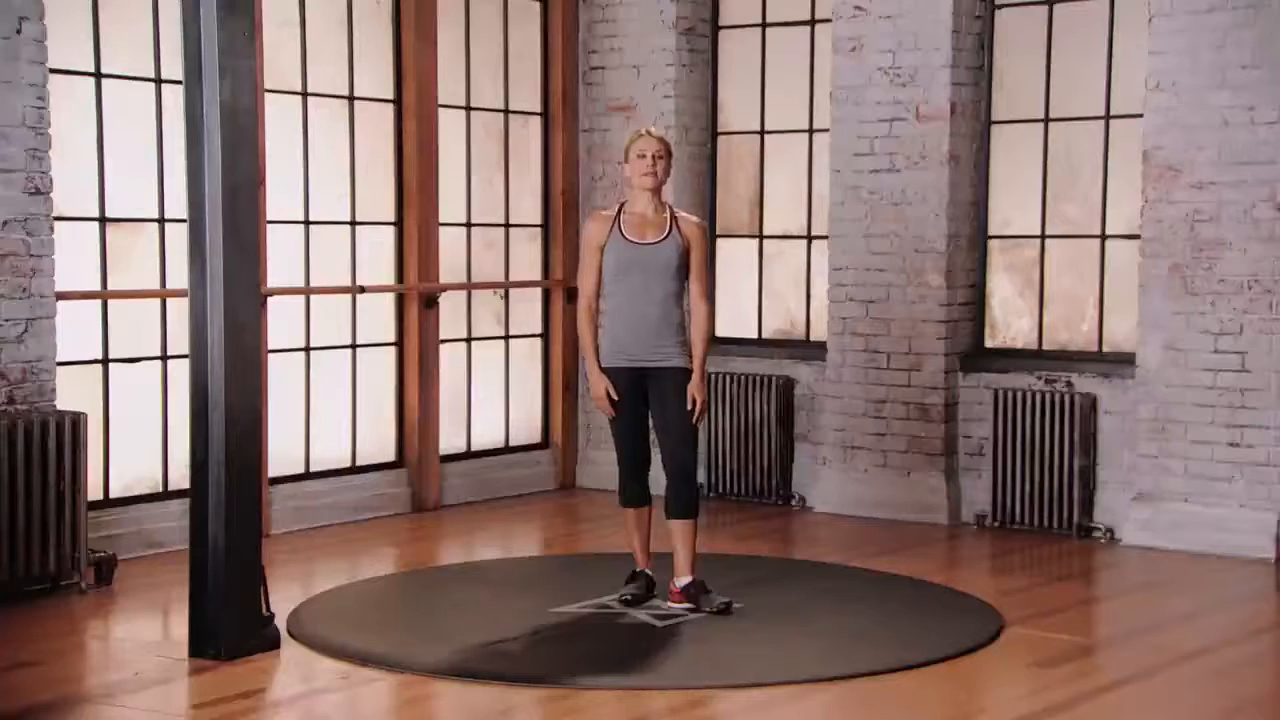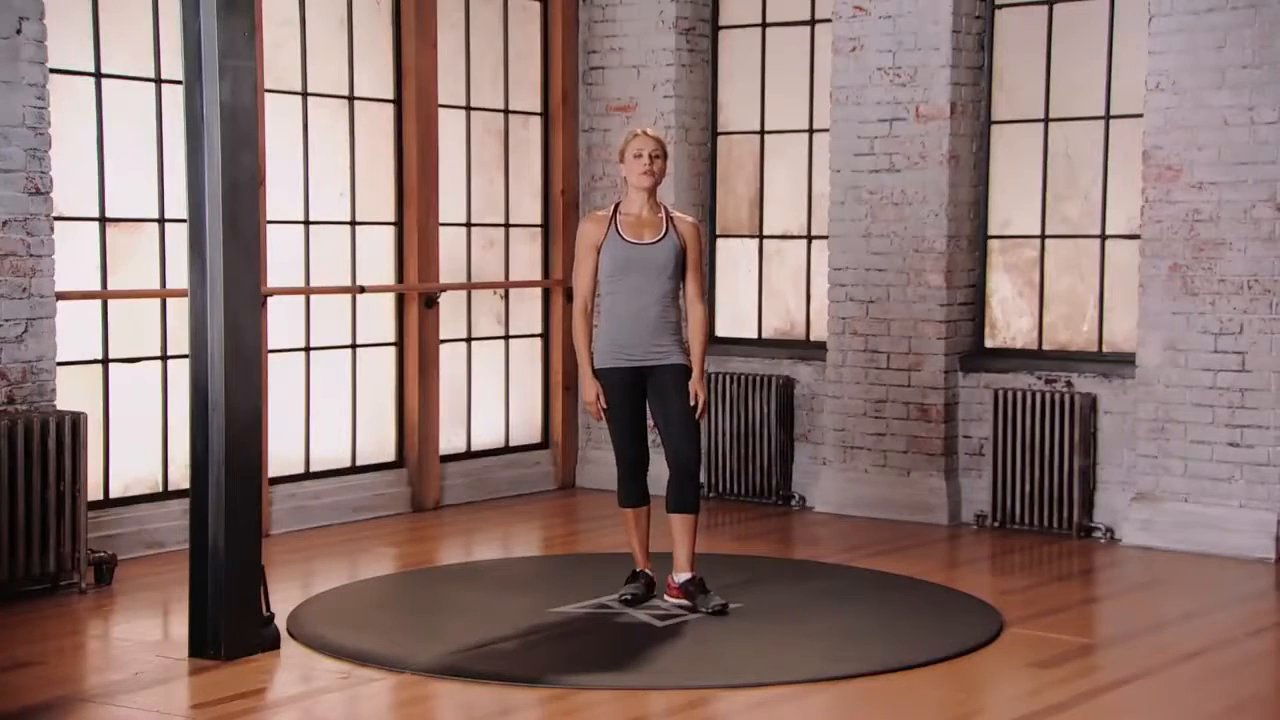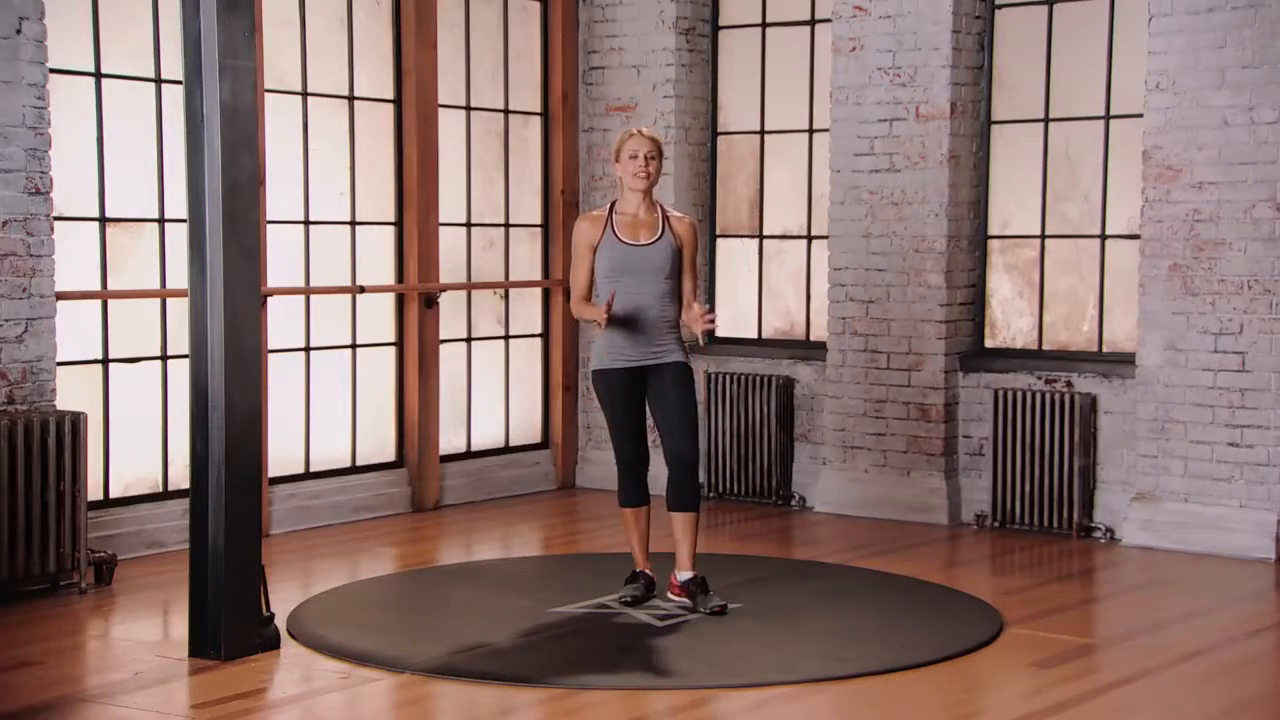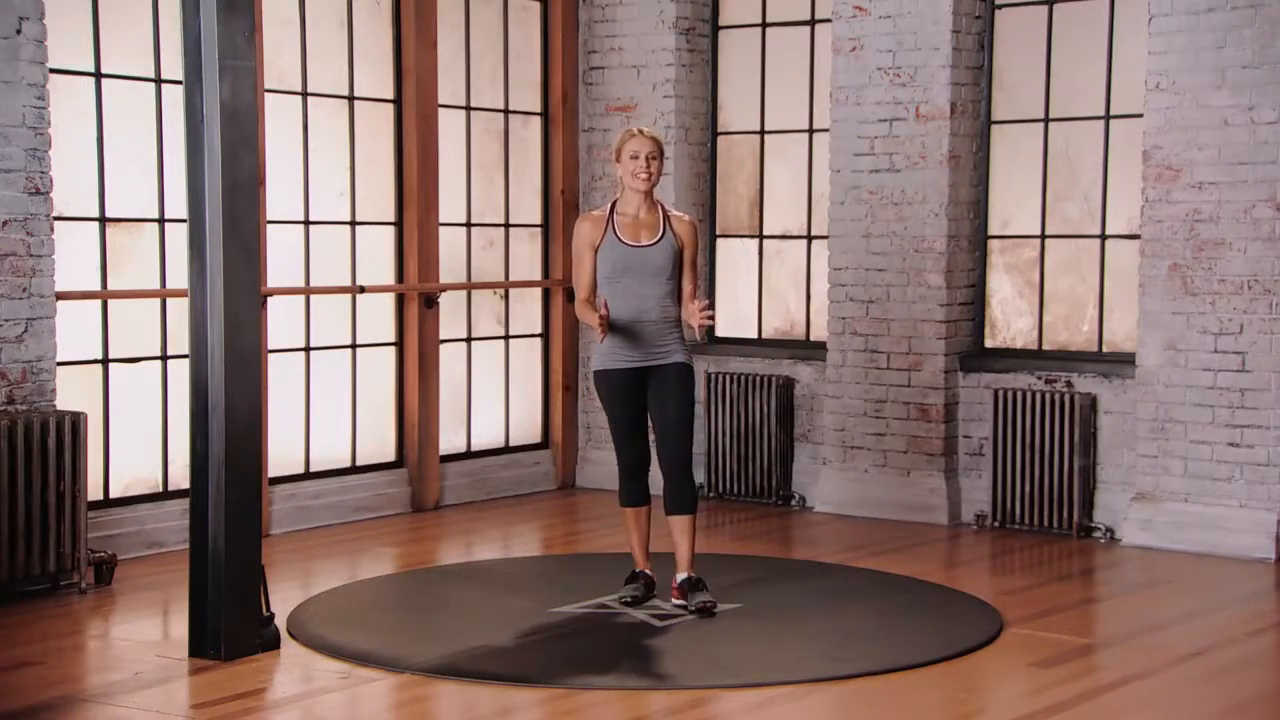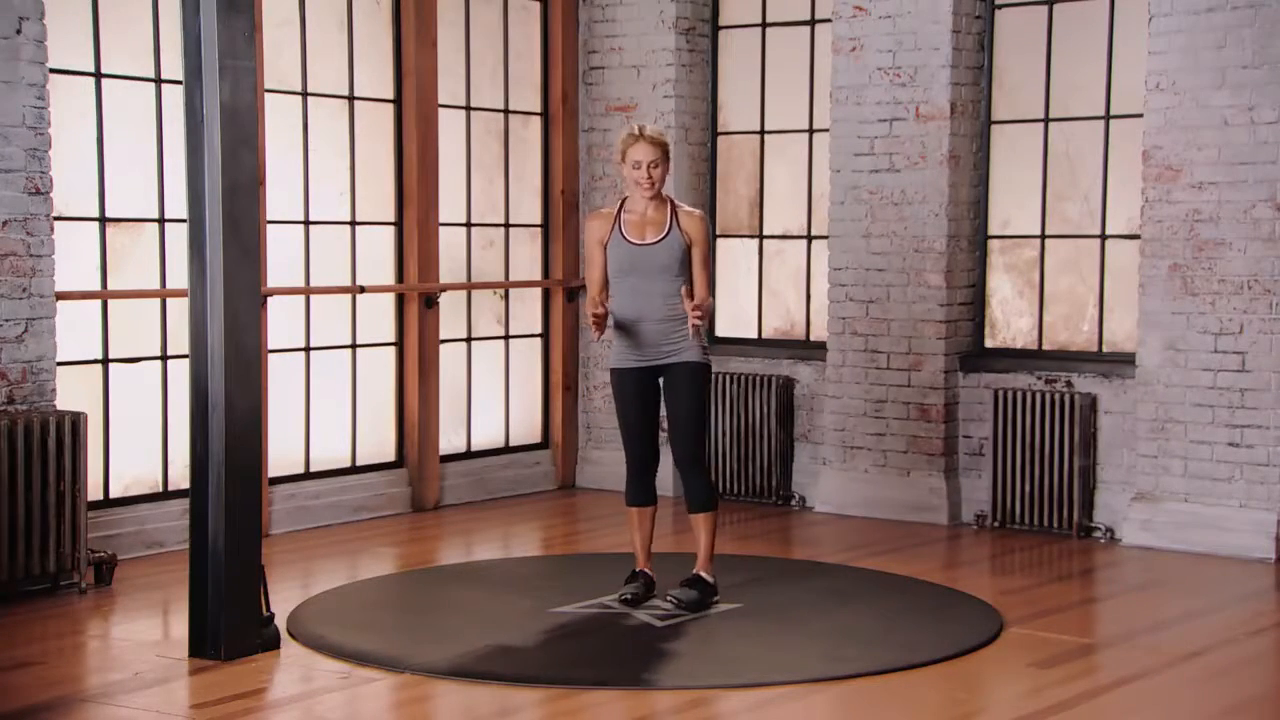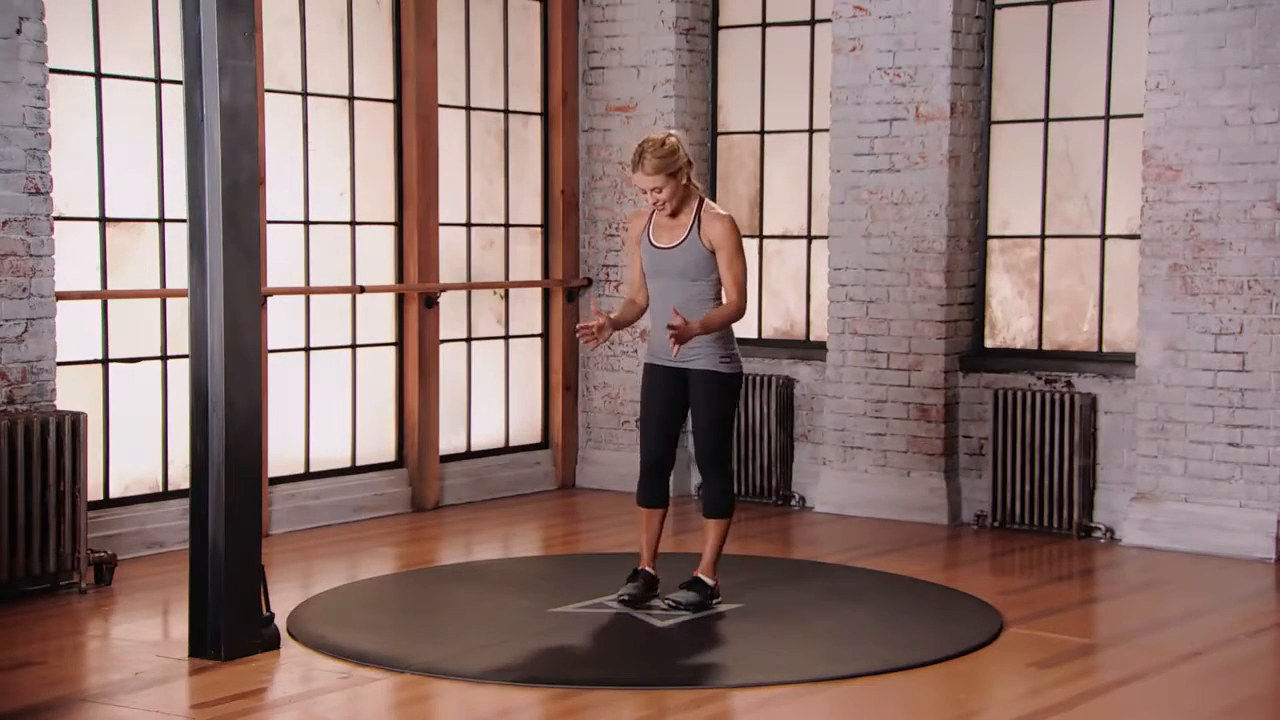
dt=0.5s
person 1, frame 1
left shoulder: (689, 229)
right shoulder: (600, 226)
left elbow: (699, 305)
right elbow: (587, 304)
left wrist: (698, 373)
right wrist: (594, 369)
left hip: (671, 364)
right hip: (619, 364)
left knee: (681, 465)
right knee: (632, 465)
left ankle: (684, 581)
right ankle: (641, 571)
person 1, frame 2
left shoulder: (684, 228)
right shoulder: (595, 226)
left elbow: (695, 305)
right elbow: (581, 305)
left wrist: (698, 372)
right wrist: (586, 373)
left hip: (668, 361)
right hip: (615, 362)
left knee: (685, 459)
right knee: (631, 464)
left ankle: (683, 578)
right ankle: (641, 570)
person 1, frame 3
left shoulder: (680, 227)
right shoulder: (591, 226)
left elbow: (687, 299)
right elbow: (577, 301)
left wrist: (695, 318)
right wrist: (599, 314)
left hip: (668, 359)
right hip: (615, 361)
left knee: (684, 456)
right knee: (631, 463)
left ankle: (686, 577)
right ankle: (641, 571)
person 1, frame 4
left shoulder: (681, 226)
right shoulder: (592, 226)
left elbow: (686, 298)
right elbow: (582, 301)
left wrist: (695, 314)
right wrist: (598, 318)
left hip: (670, 358)
right hip: (617, 360)
left knee: (676, 461)
right knee: (631, 463)
left ankle: (685, 577)
right ankle: (641, 570)
person 1, frame 5
left shoulder: (691, 221)
right shoulder: (601, 224)
left elbow: (704, 297)
right elbow: (596, 294)
left wrist: (698, 311)
right wrist: (598, 315)
left hip: (684, 355)
right hip: (629, 358)
left knee: (690, 458)
right knee: (640, 462)
left ankle: (703, 573)
right ankle: (642, 570)
person 1, frame 6
left shoulder: (717, 224)
right shoulder: (638, 226)
left elbow: (736, 303)
right elbow: (639, 296)
left wrist: (696, 328)
right wrist: (613, 322)
left hip: (712, 362)
right hip: (661, 362)
left knee: (712, 465)
right knee: (653, 461)
left ankle: (706, 577)
right ankle: (646, 569)
